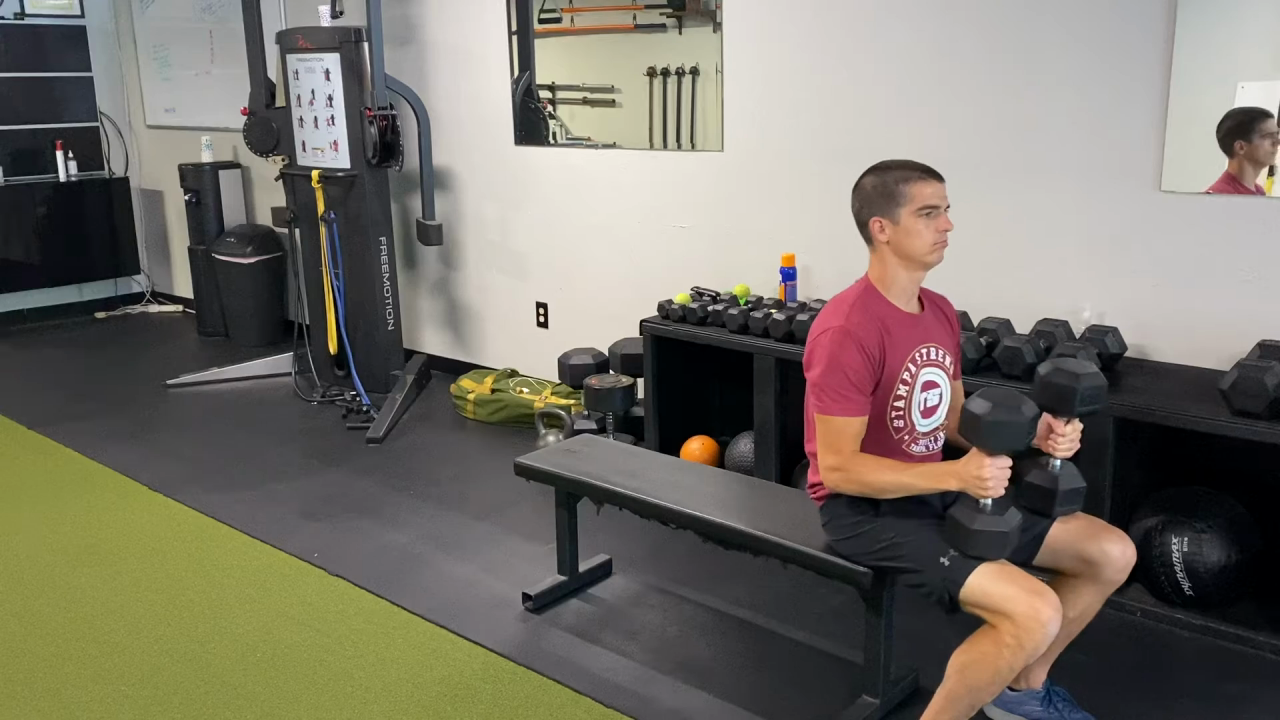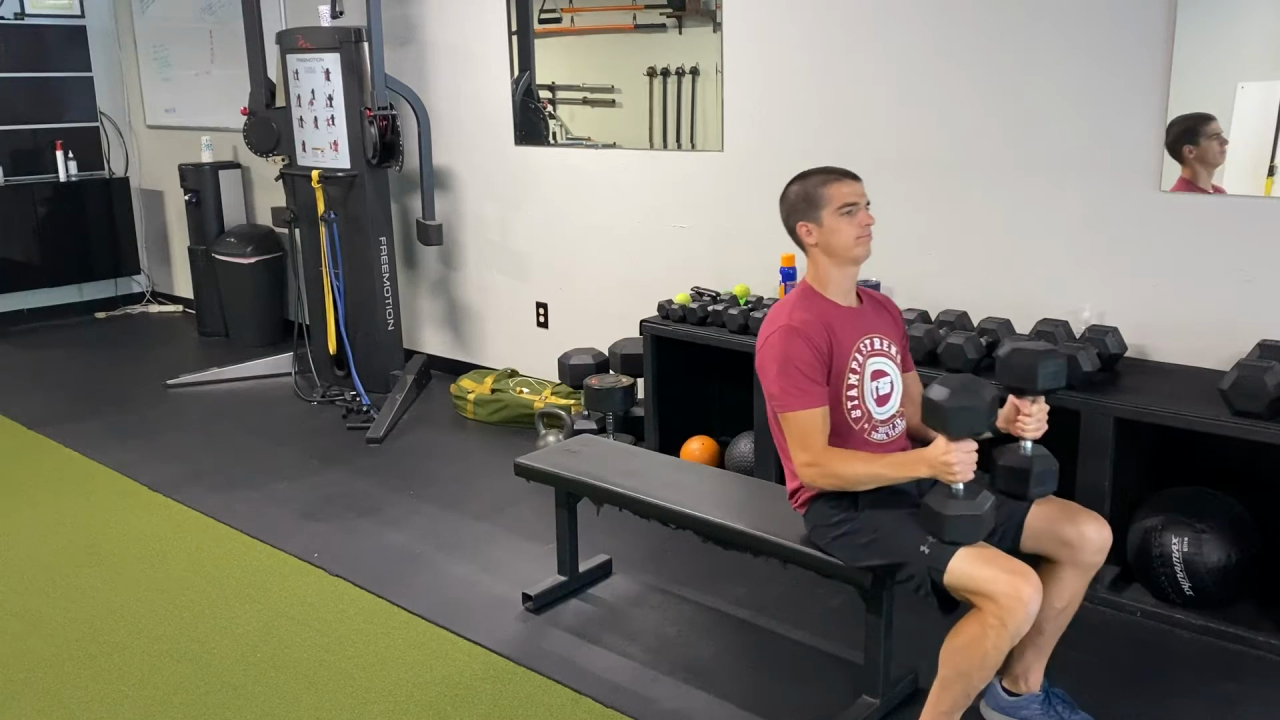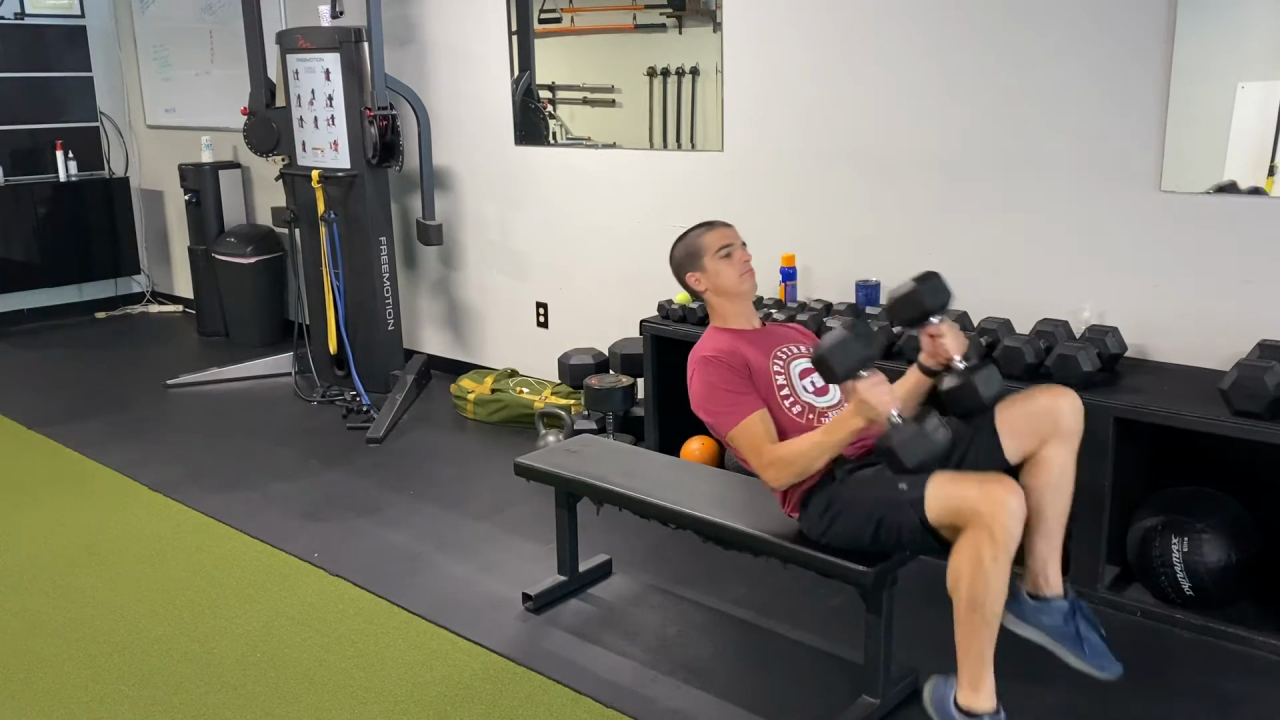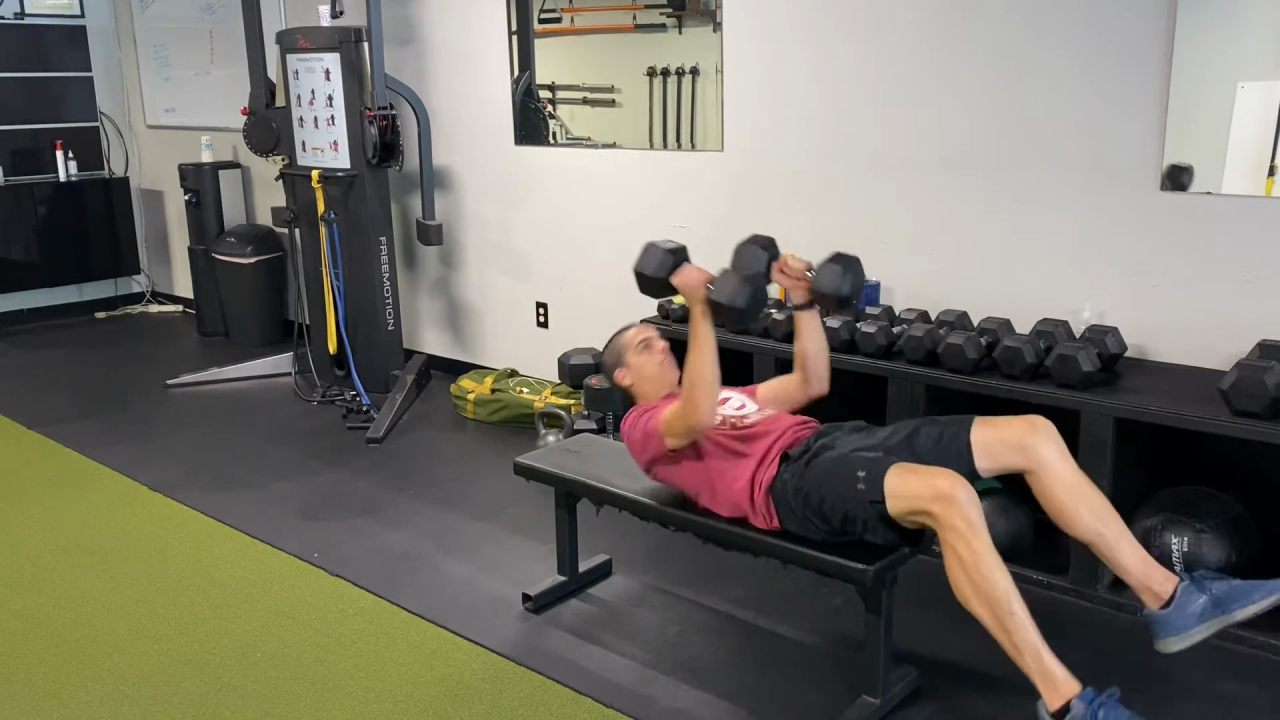
dt=0.5s
person 1, frame 1
left shoulder: (939, 311)
right shoulder: (847, 329)
left elbow: (956, 420)
right elbow: (838, 467)
left wrist: (1032, 433)
right wrist: (955, 476)
left hip: (934, 487)
right hip: (865, 507)
left knee: (1112, 554)
right knee: (1034, 614)
person 1, frame 2
left shoulder: (881, 310)
right shoulder: (792, 330)
left elbow: (917, 415)
right elbow: (812, 464)
left wrist: (999, 420)
right wrist: (924, 463)
left hip: (911, 480)
right hip: (845, 504)
left knee: (1088, 536)
right knee: (1016, 592)
person 1, frame 3
left shoulder: (793, 335)
right shoulder: (713, 361)
right elbow: (775, 468)
left wrist: (928, 366)
right wrist: (857, 415)
left hip: (889, 459)
right hip: (833, 495)
left knee: (1057, 407)
right knee: (998, 500)
left ankle: (1043, 597)
person 1, frame 4
left shoulder: (730, 396)
right shoulder: (650, 436)
left elbow: (813, 383)
right elbow: (695, 419)
left wrist: (802, 303)
right wrist: (703, 315)
left hip: (835, 443)
right hip: (793, 482)
left knee: (1031, 434)
right knee: (950, 496)
left ankle: (1168, 599)
